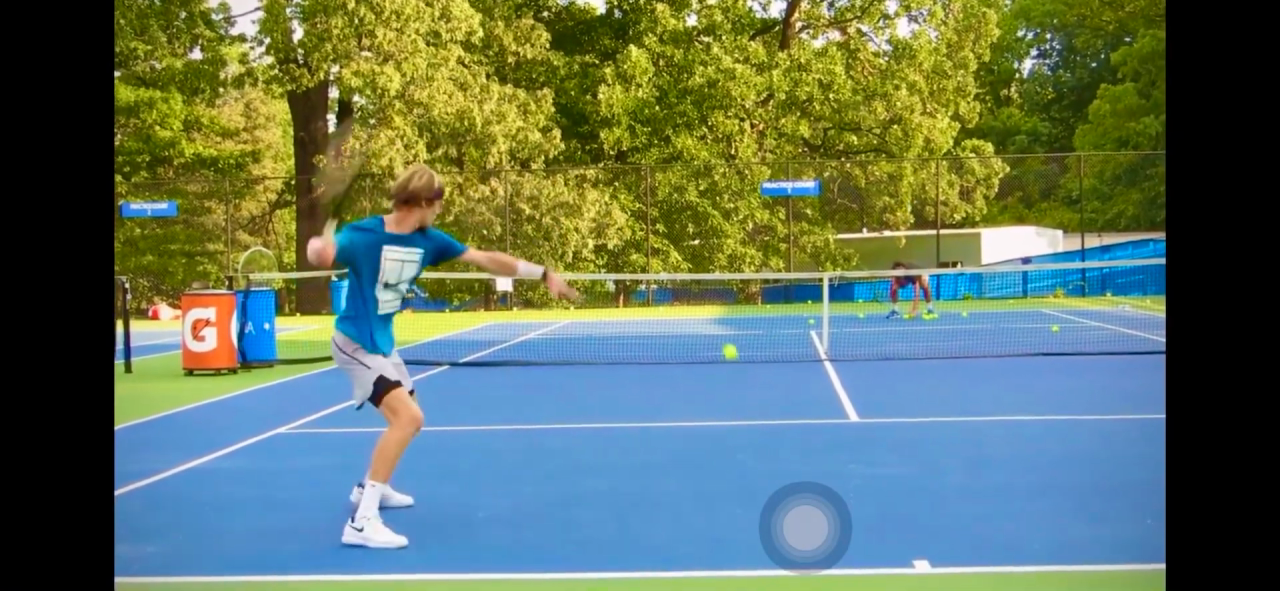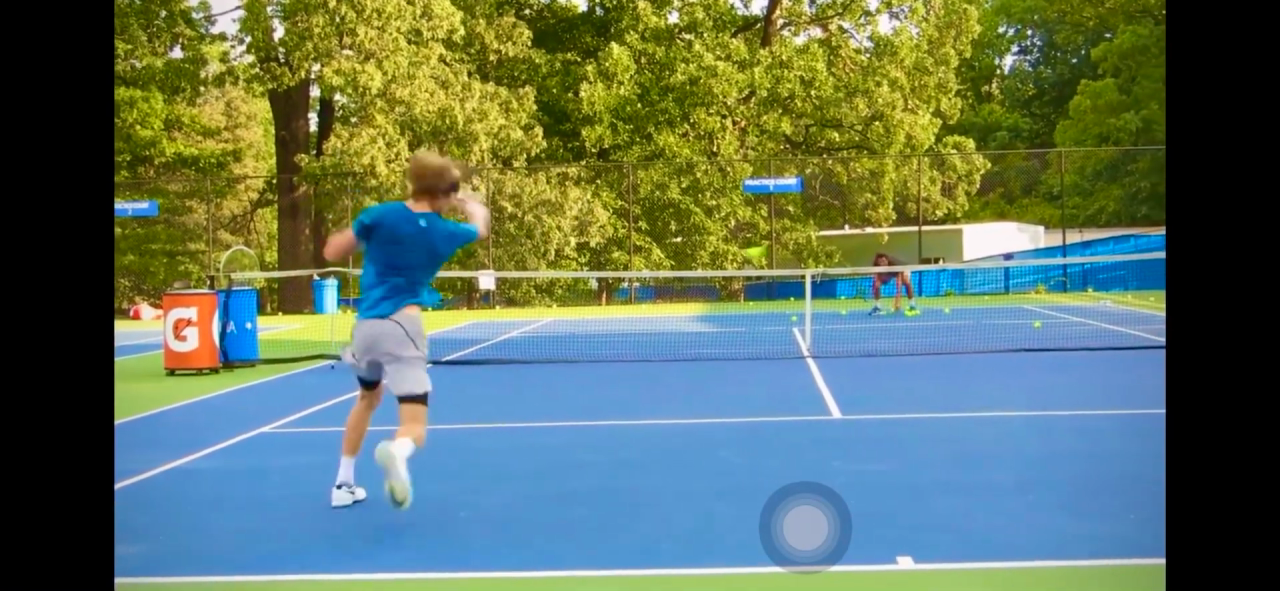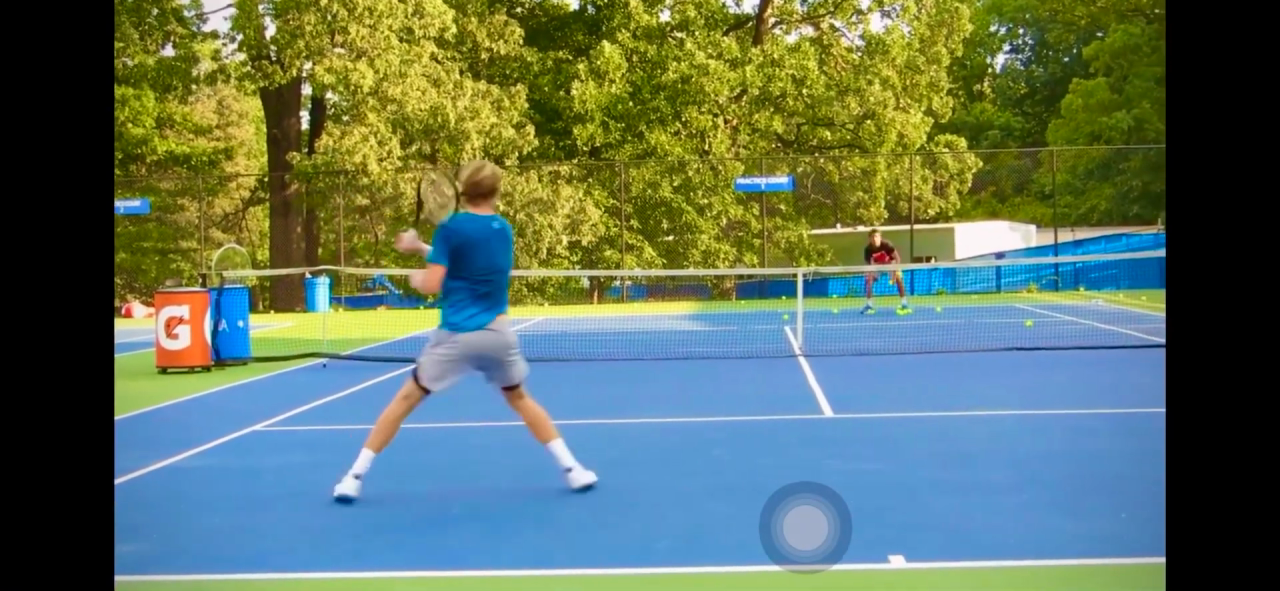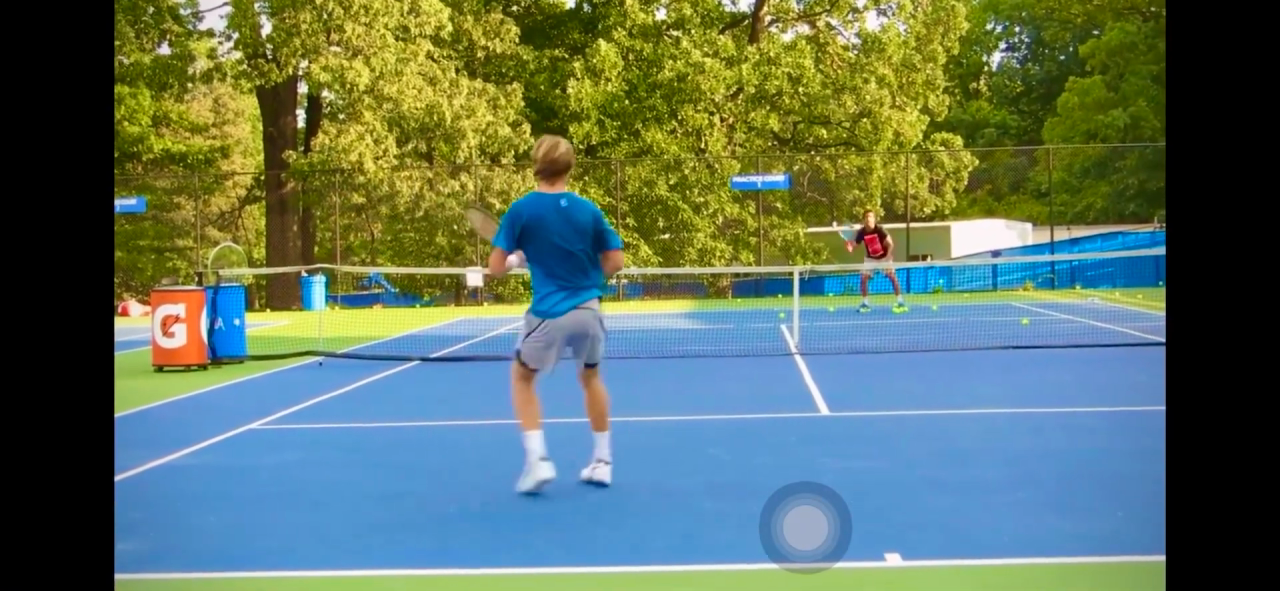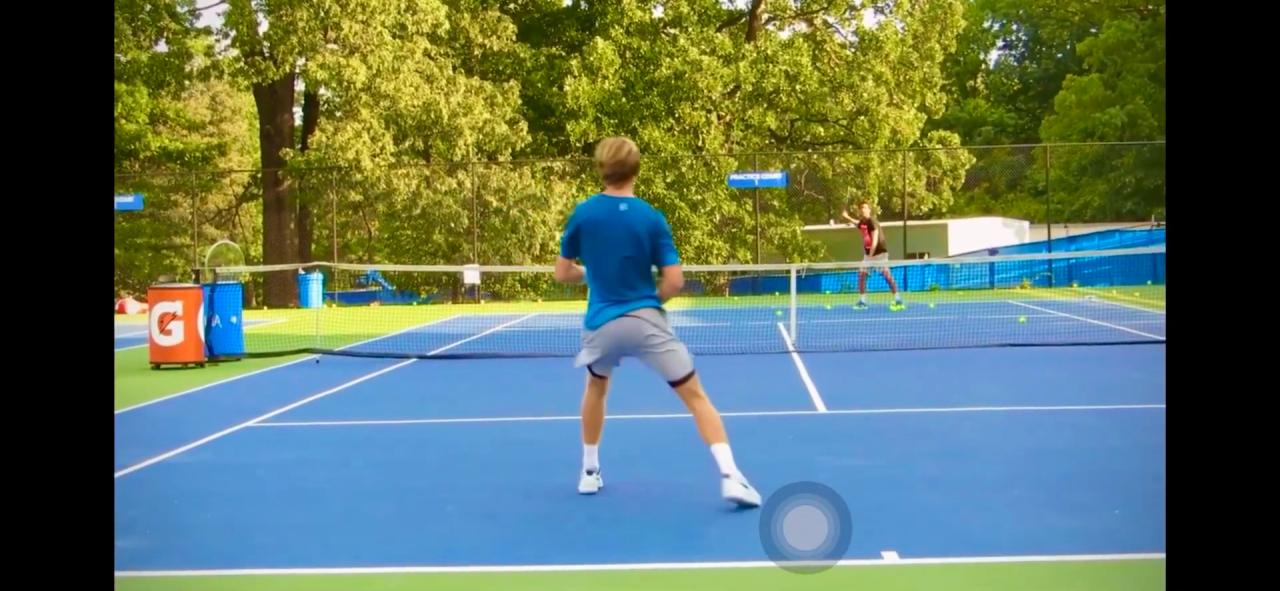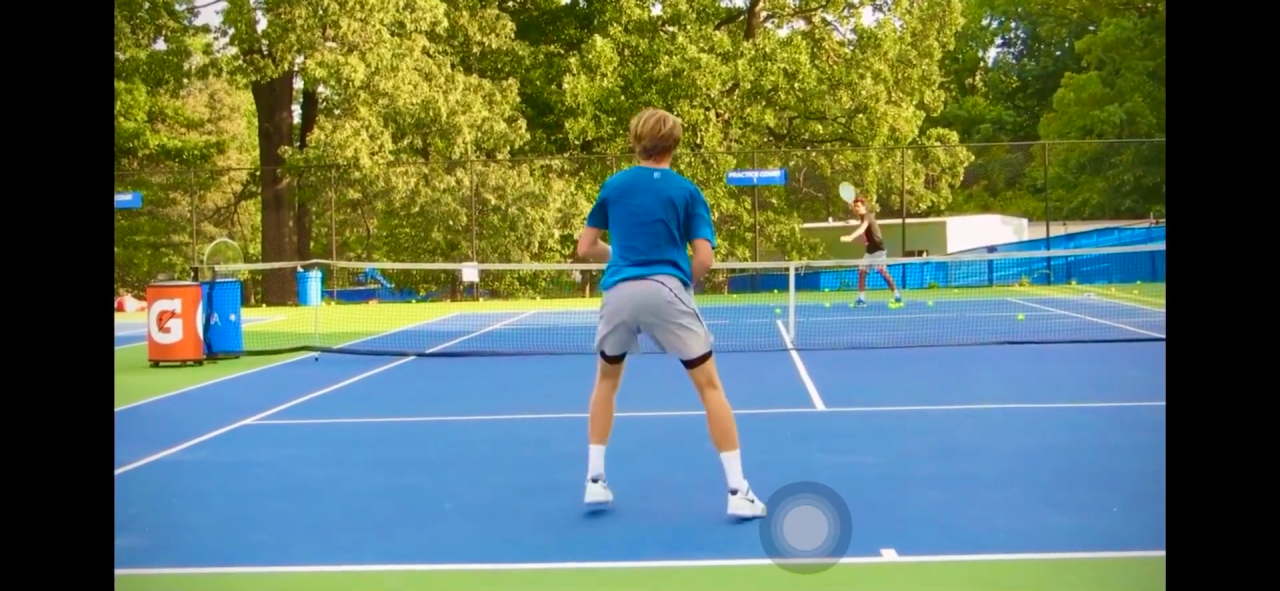
dt=0.3s
person 1, frame 1
left shoulder: (427, 240)
right shoulder: (362, 235)
left elbow: (483, 259)
right elbow: (324, 255)
left wrist: (541, 273)
right wrist: (320, 248)
left hip: (380, 342)
right hip: (355, 342)
left knee: (403, 419)
right knee: (407, 418)
left ankle: (371, 488)
right ankle: (362, 522)
person 1, frame 2
left shoulder: (378, 215)
right shoulder: (448, 233)
left elbow: (332, 253)
right elbow: (481, 227)
right wrist: (472, 205)
left hip: (366, 325)
right hip: (403, 327)
left knee: (367, 400)
right knee: (414, 424)
left ankle: (344, 483)
right ankle: (396, 452)
person 1, frame 3
left shoulder: (451, 227)
right shoulder: (504, 229)
left elbow: (430, 284)
left wrist: (418, 277)
right wrist: (420, 246)
left hip: (457, 334)
right hip: (497, 333)
left knee: (406, 399)
right knee: (519, 398)
left ankle: (354, 477)
right ankle: (573, 469)
person 1, frame 4
left shoulder: (520, 211)
right shoulder: (589, 211)
left elbow: (495, 268)
right elbow: (615, 264)
left wrist: (516, 259)
left hip: (548, 316)
right hip: (588, 311)
left knee: (521, 378)
right knee: (590, 378)
left ankle: (537, 460)
right ankle: (602, 462)
person 1, frame 5
left shoulder: (582, 214)
right shoulder: (652, 218)
left elbow: (562, 274)
right elbow: (673, 282)
left hip: (601, 323)
right hip: (645, 320)
left knee: (596, 387)
right knee: (694, 396)
left ankle: (590, 471)
right ankle: (731, 478)
person 1, frame 6
left shoulder: (613, 185)
right shoulder: (688, 191)
left elbow: (585, 248)
right elbow: (702, 259)
left hip: (620, 294)
right hip: (666, 292)
left knee: (605, 379)
right knee: (709, 387)
left ankle: (597, 478)
right ankle: (739, 492)
